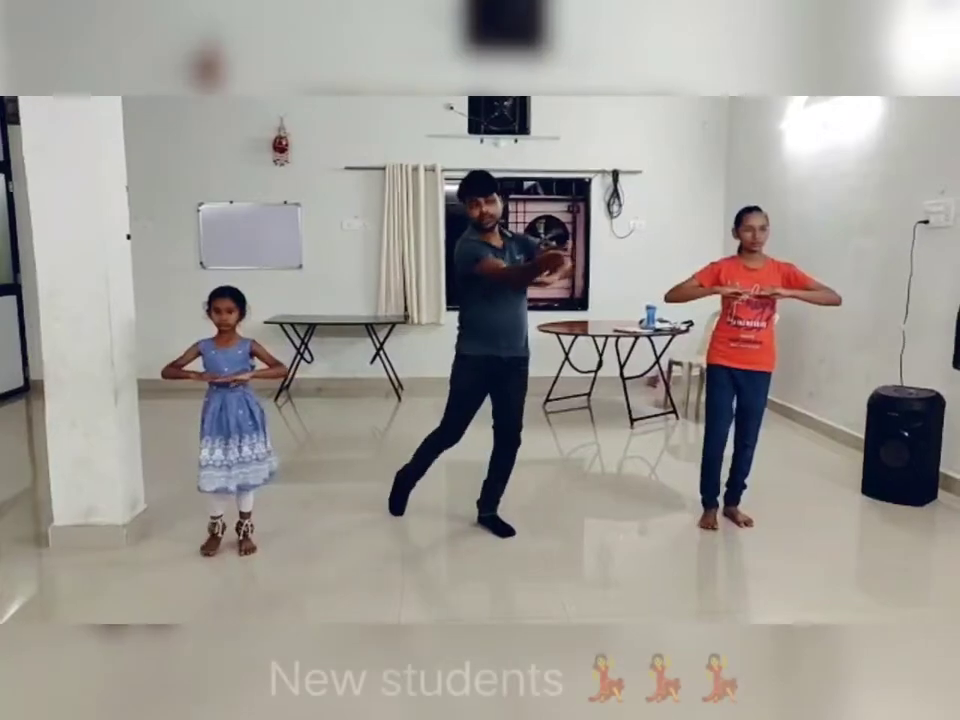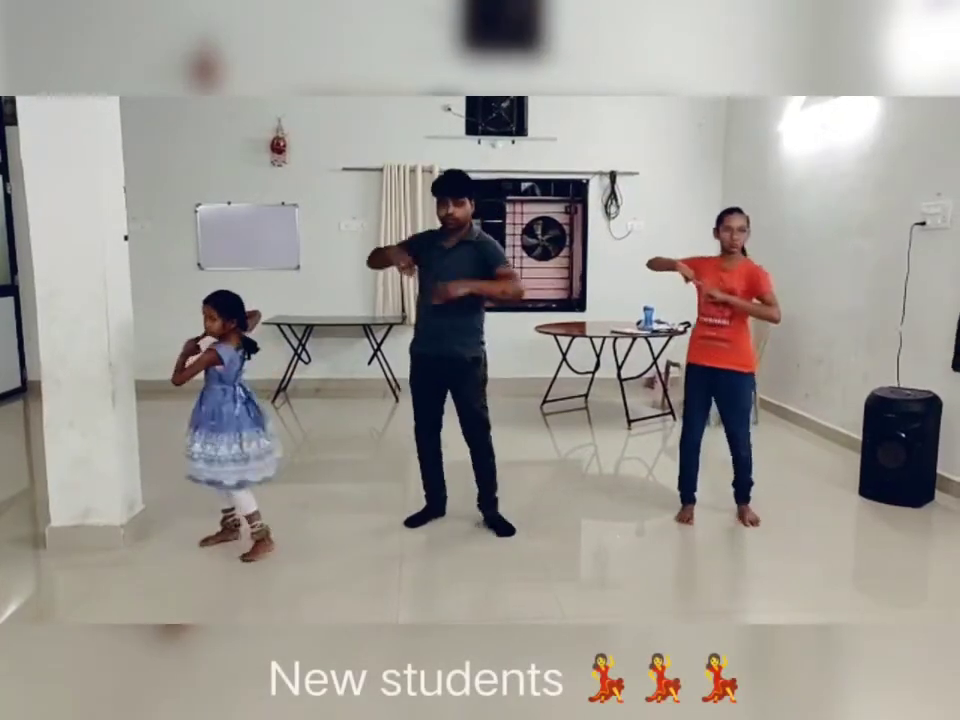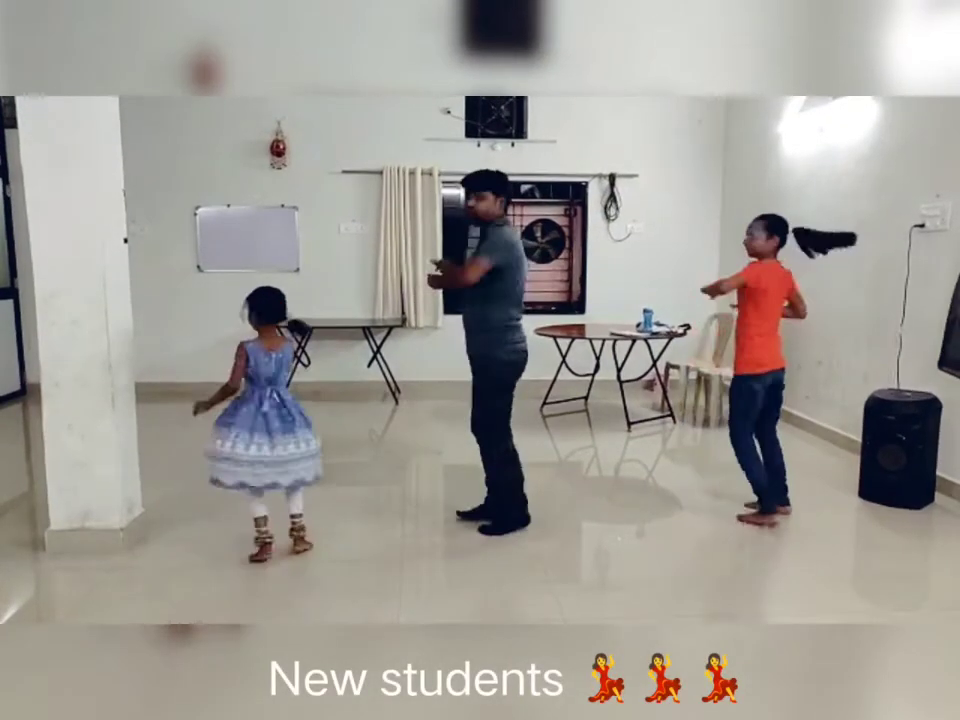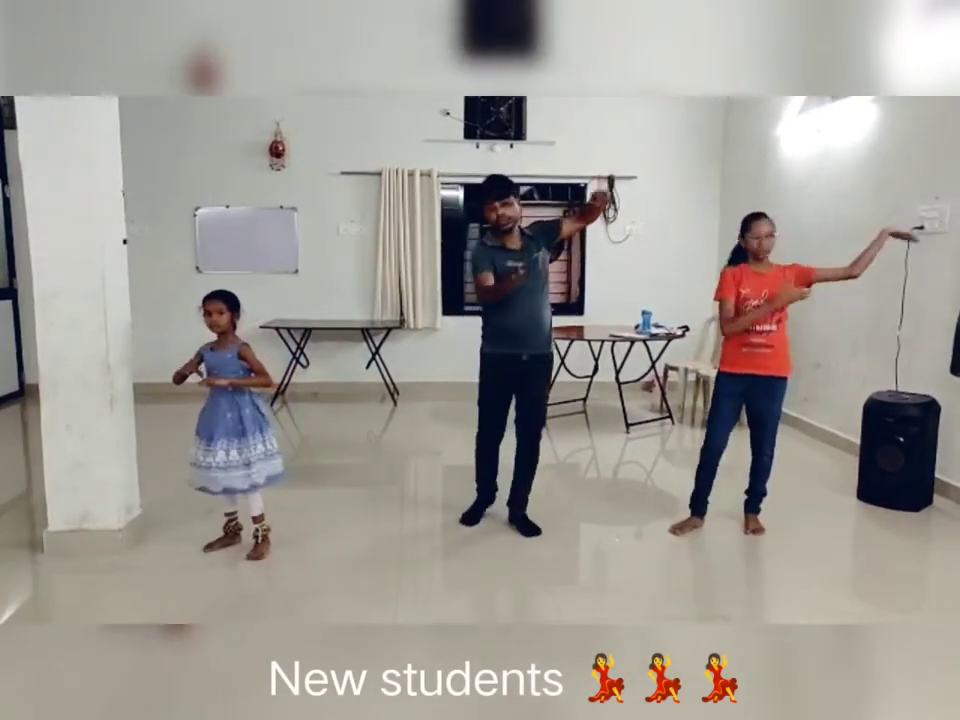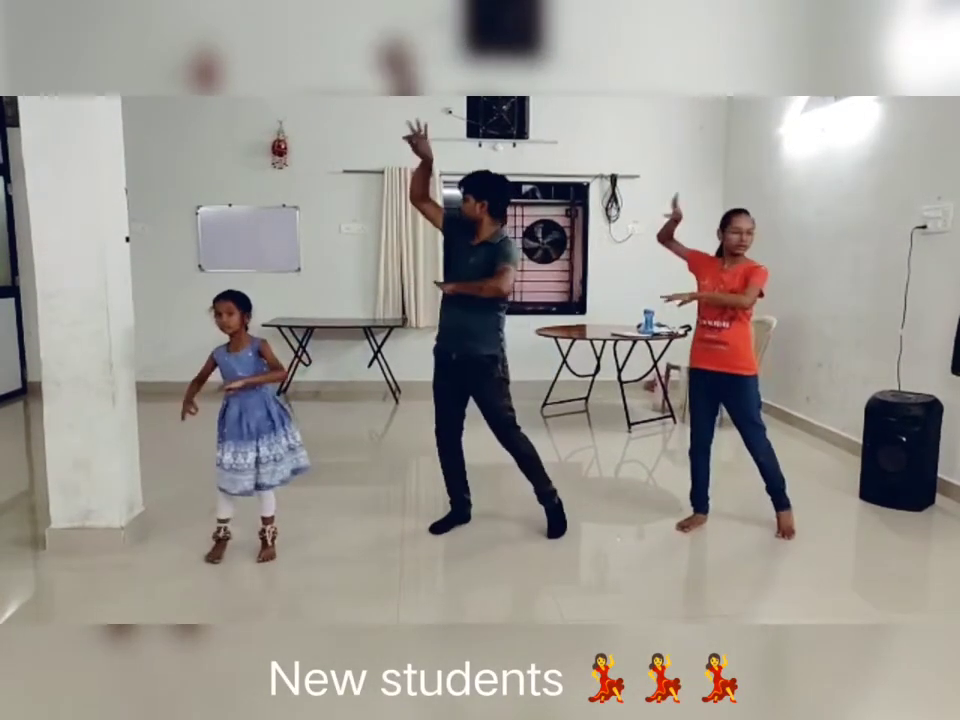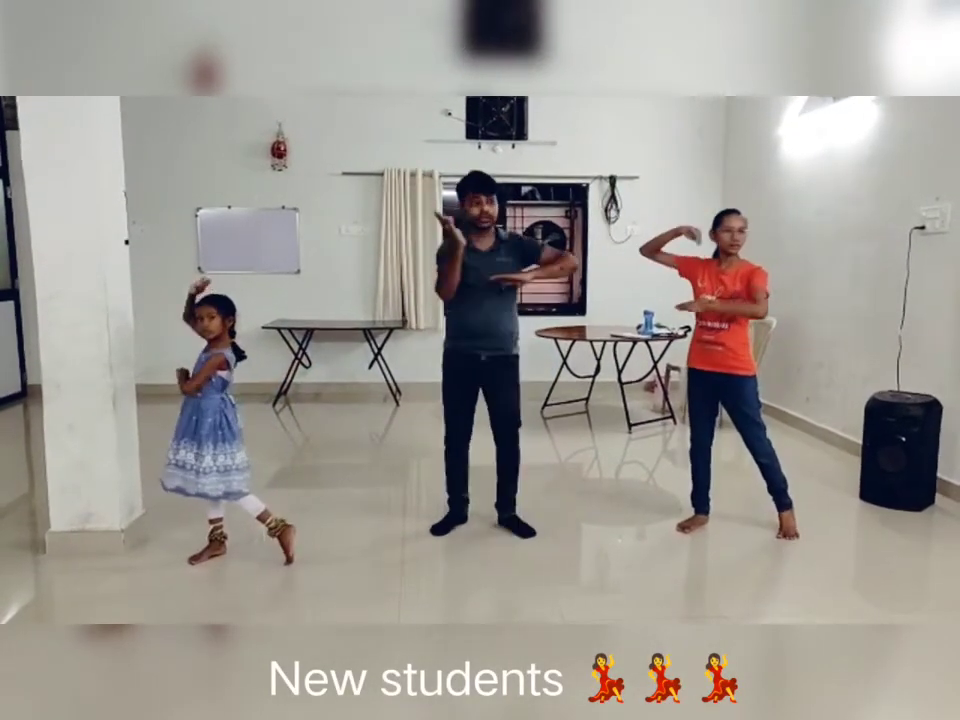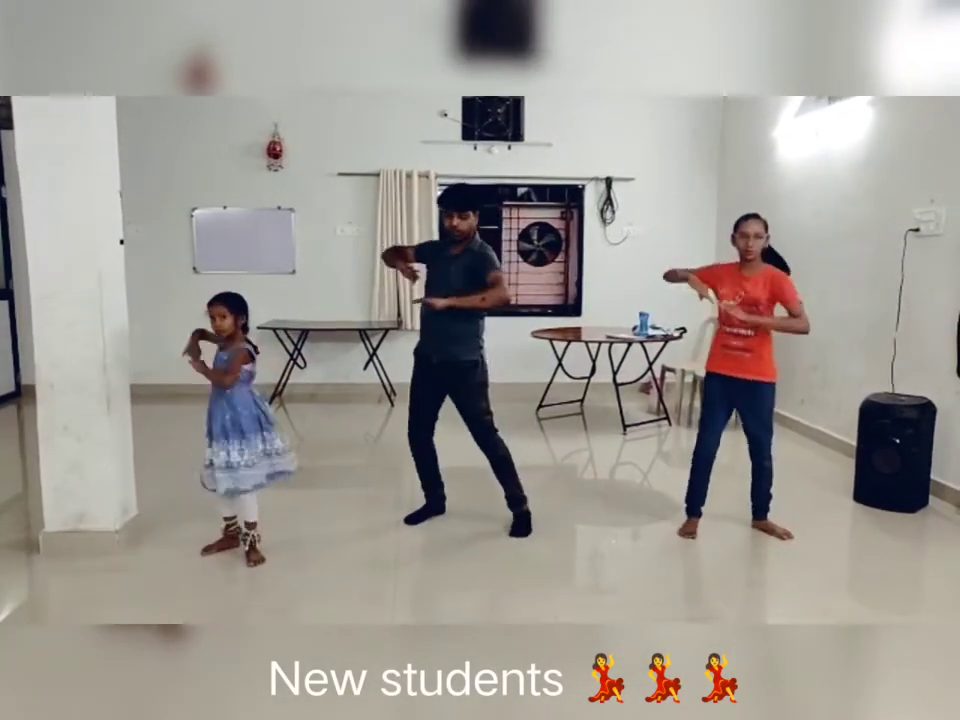
dt=0.7s
person 1, frame 1
left shoulder: (518, 241)
right shoulder: (468, 247)
left elbow: (559, 261)
right elbow: (506, 275)
left wrist: (553, 274)
right wrist: (540, 264)
left hip: (515, 358)
right hip: (474, 357)
left knee: (508, 437)
right knee: (450, 429)
left ankle: (488, 509)
right ankle: (407, 478)
person 1, frame 2
left shoulder: (485, 246)
right shoulder: (425, 242)
left elbow: (514, 288)
right elbow: (373, 260)
left wrist: (468, 286)
right wrist: (395, 255)
left hip: (465, 357)
right hip: (425, 354)
left knee: (477, 431)
right knee: (425, 431)
left ankle: (490, 506)
right ankle: (435, 502)
person 1, frame 3
left shoulder: (498, 237)
right shoulder: (500, 238)
left elbow: (466, 276)
left wrist: (448, 275)
right wrist: (445, 273)
left hip: (500, 354)
right hip: (489, 352)
left knee: (494, 430)
right knee: (485, 427)
left ankle: (515, 509)
right ankle: (496, 501)
person 1, frame 4
left shoulder: (541, 236)
right shoulder: (483, 251)
left elbow: (584, 218)
right elbow: (486, 294)
left wrist: (598, 202)
right wrist: (507, 284)
left hip: (539, 355)
right hip: (497, 356)
left knee: (530, 434)
right knee: (489, 431)
left ankle: (518, 509)
right ankle: (484, 495)
person 1, frame 5
left shoulder: (503, 247)
right shoulder: (457, 232)
left elbow: (501, 287)
right elbow: (419, 199)
left wrist: (455, 288)
right wrist: (424, 160)
left hip: (483, 358)
right hip: (447, 355)
left knee: (507, 432)
right knee: (446, 435)
left ankle: (550, 500)
right ankle: (460, 507)
person 1, frame 6
left shoulder: (517, 245)
right shoulder: (452, 247)
left elbow: (569, 261)
right elbow: (446, 293)
left wrist: (531, 275)
right wrist: (456, 247)
left hip: (503, 356)
right hip: (460, 355)
left knee: (508, 435)
right knee: (456, 436)
left ankle: (507, 510)
right ankle: (457, 507)
person 1, frame 7
left shoulder: (482, 256)
right shoulder: (434, 250)
left elbow: (499, 295)
right elbow: (390, 254)
left wrist: (448, 301)
right wrist: (401, 259)
left hip: (465, 361)
right hip: (428, 358)
left knee: (485, 434)
right knee: (418, 434)
left ankle: (519, 505)
right ankle: (434, 500)
person 2, frame 1
left shoulder: (782, 271)
right shoulder: (721, 268)
left elbow: (834, 298)
right elbow: (672, 296)
left wrist: (788, 293)
right wrist: (715, 290)
left hip: (759, 367)
right hip: (722, 364)
left knee: (747, 439)
right knee: (716, 436)
left ankle: (732, 502)
right ankle: (710, 504)
person 2, frame 2
left shoulder: (754, 272)
right shoulder: (701, 265)
left elbow: (775, 314)
right elbow: (652, 263)
left wrist: (727, 297)
right wrist: (676, 265)
left hip: (736, 368)
right hip: (699, 364)
left knee: (739, 437)
right knee: (691, 434)
left ankle: (743, 501)
right ankle: (687, 500)
person 2, frame 3
left shoulder: (762, 271)
right shoulder: (784, 274)
left elbow: (719, 289)
right elbow: (801, 312)
left wrist: (713, 288)
left hip: (752, 369)
right hip: (773, 367)
left knee: (740, 435)
right knee: (765, 432)
left ankle: (769, 506)
right ankle: (779, 499)
person 2, frame 4
left shoulder: (792, 274)
right shoulder: (731, 275)
left elbow: (852, 272)
right elbow: (727, 327)
left wrist: (884, 236)
right wrist: (772, 304)
left hip: (772, 375)
right hip: (732, 373)
left knee: (763, 447)
right knee: (714, 444)
left ankle: (752, 510)
right ankle: (697, 512)
person 2, frame 5
left shoulder: (756, 271)
right shoulder: (704, 264)
left elbow: (743, 302)
right elbow: (664, 240)
left wrist: (697, 295)
right wrist: (675, 219)
left hip: (739, 373)
right hip: (702, 368)
left knee: (757, 442)
right knee: (699, 442)
left ankle: (783, 507)
right ankle: (700, 509)
person 2, frame 6
left shoulder: (754, 272)
right shoulder: (698, 267)
left elbow: (760, 310)
right elbow: (647, 251)
left wrist: (707, 305)
right wrist: (679, 231)
left hip: (738, 372)
right hip: (700, 369)
left knee: (758, 442)
right knee: (700, 443)
left ankle: (784, 507)
right ankle: (701, 510)
person 2, frame 7
left shoulder: (776, 278)
right shoulder: (720, 272)
left elbow: (803, 325)
right elbow: (669, 276)
left wrist: (749, 317)
right wrist: (693, 279)
left hip: (757, 379)
right hip: (719, 374)
left knee: (761, 449)
right knee: (705, 447)
left ankle: (761, 515)
right ankle: (693, 513)
person 3, frame 1
left shoulder: (249, 347)
right shoulder: (203, 347)
left elbow: (281, 369)
right elbow: (166, 372)
left wrist: (249, 374)
right wrist: (193, 374)
left hip: (244, 413)
right hip: (216, 414)
left knee: (246, 472)
right knee: (216, 473)
left ankle: (245, 531)
right ankle: (215, 531)
person 3, frame 2
left shoulder: (215, 353)
right shoulder: (238, 342)
left elbow: (178, 379)
right elbow: (256, 314)
left wrist: (185, 353)
left hip: (224, 415)
right hip: (231, 411)
left knee: (231, 477)
right knee: (223, 475)
left ankle: (261, 536)
right ankle: (230, 526)
person 3, frame 3
left shoulder: (246, 348)
right shoulder: (288, 345)
left elbow: (233, 385)
left wrist: (207, 403)
left hip: (253, 415)
right hip: (285, 413)
left knee: (255, 483)
right knee: (291, 479)
left ankle: (264, 542)
right ankle: (299, 535)
person 3, frame 4
left shoulder: (241, 349)
right shoulder: (206, 351)
left elbow: (267, 380)
right elbow: (176, 380)
left wrist: (228, 381)
right wrist: (186, 370)
left hip: (241, 416)
right hip: (217, 417)
left knee: (246, 481)
right knee: (222, 477)
left ankle: (262, 536)
right ankle: (232, 531)
person 3, frame 5
left shoulder: (259, 346)
right shoulder: (218, 354)
left elbow: (280, 373)
right elbow: (199, 379)
left wrist: (244, 381)
right wrist: (188, 399)
left hip: (263, 417)
right hip: (234, 420)
left knee: (267, 481)
right knee: (229, 481)
left ankle: (267, 538)
right ankle: (221, 537)
person 3, frame 6
left shoulder: (220, 356)
right shoulder: (212, 344)
left elbow: (189, 388)
right elbow: (187, 317)
left wrist: (181, 374)
right wrist: (193, 296)
left hip: (214, 422)
right hip: (201, 422)
left knee: (225, 486)
right knee: (212, 485)
left ankle: (280, 527)
right ankle: (217, 540)
person 3, frame 7
left shoulder: (244, 351)
right shoulder: (225, 345)
left elbow: (225, 381)
right elbow: (200, 335)
left wrist: (199, 362)
right wrist: (194, 344)
left hip: (243, 420)
right hip: (224, 420)
left knee: (243, 484)
right knee: (225, 480)
left ankle: (252, 542)
right ankle: (232, 533)
